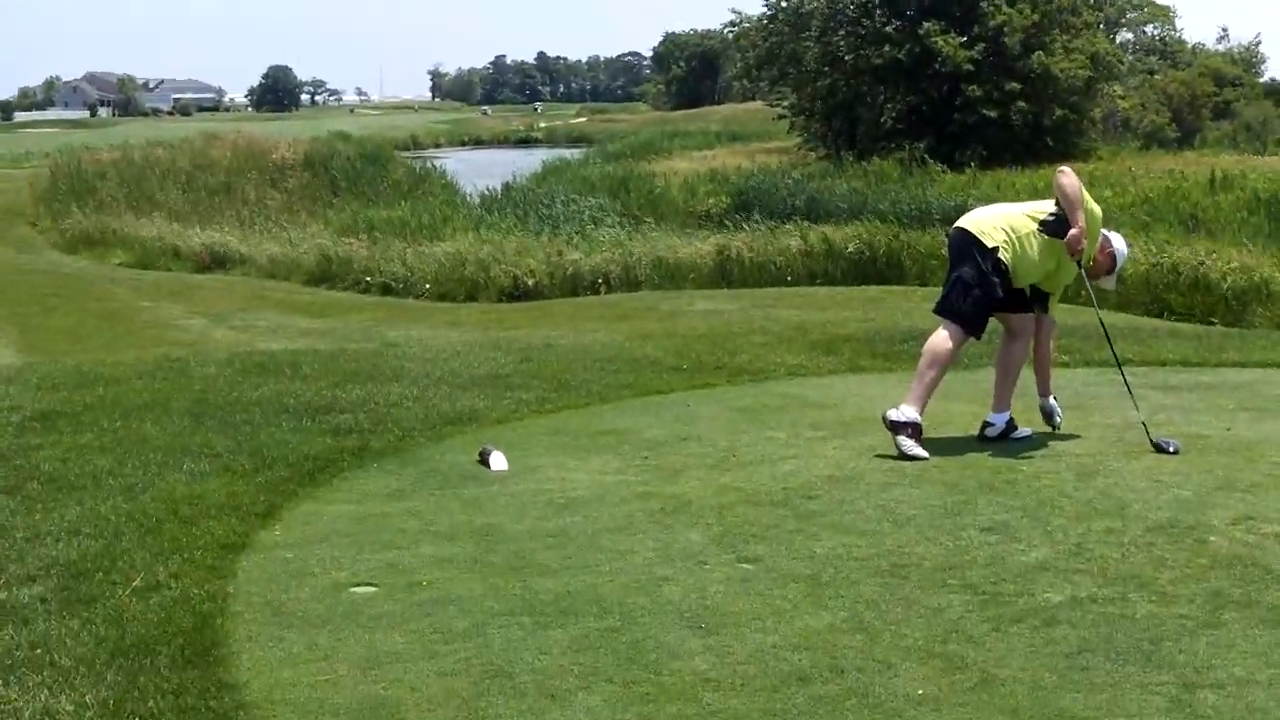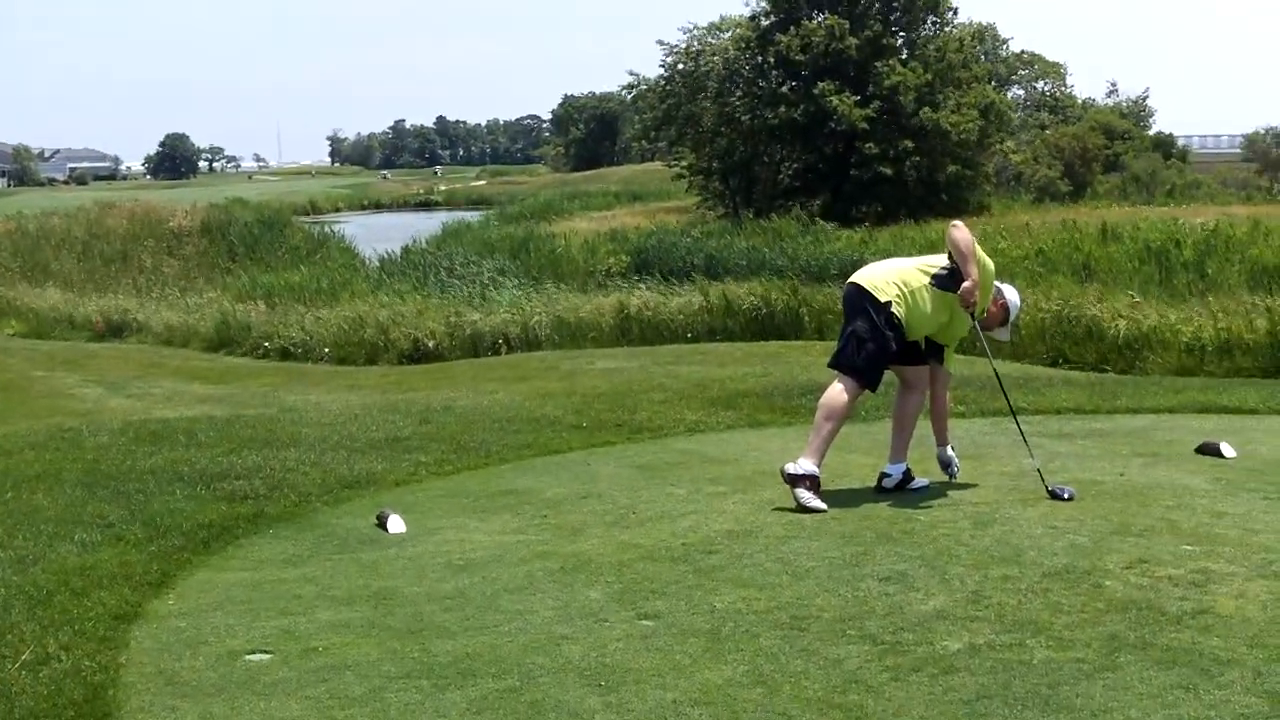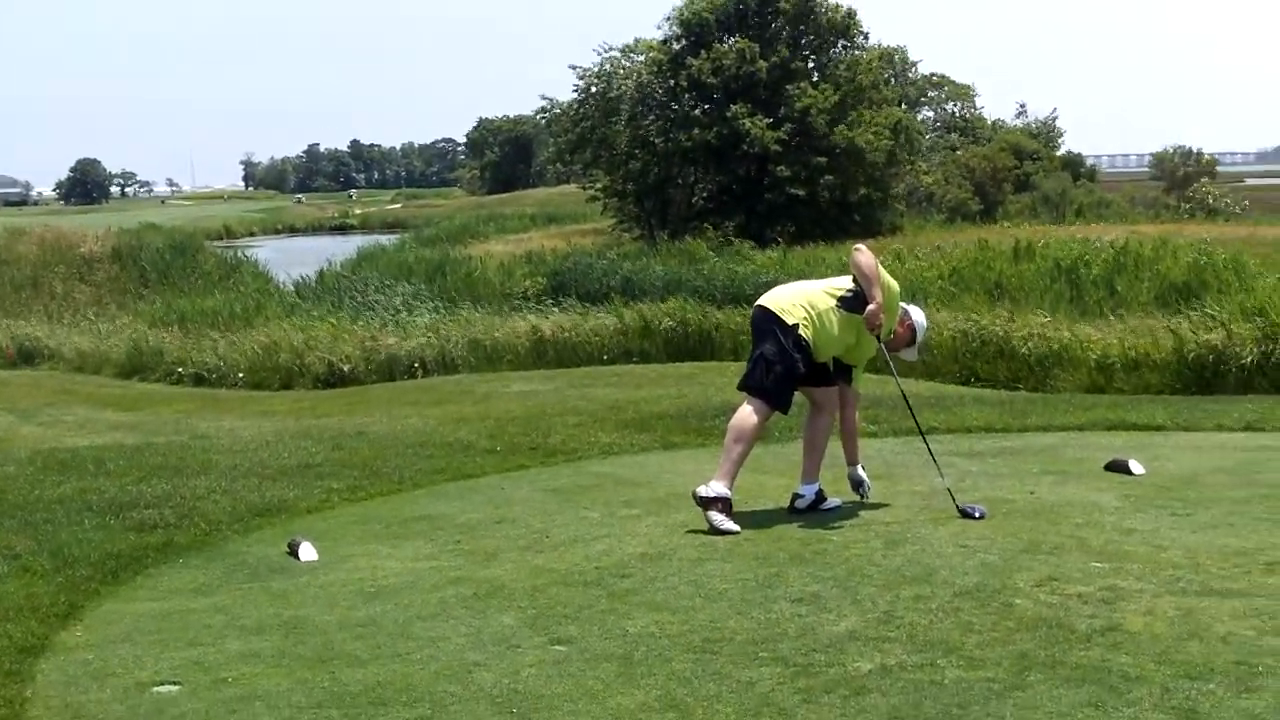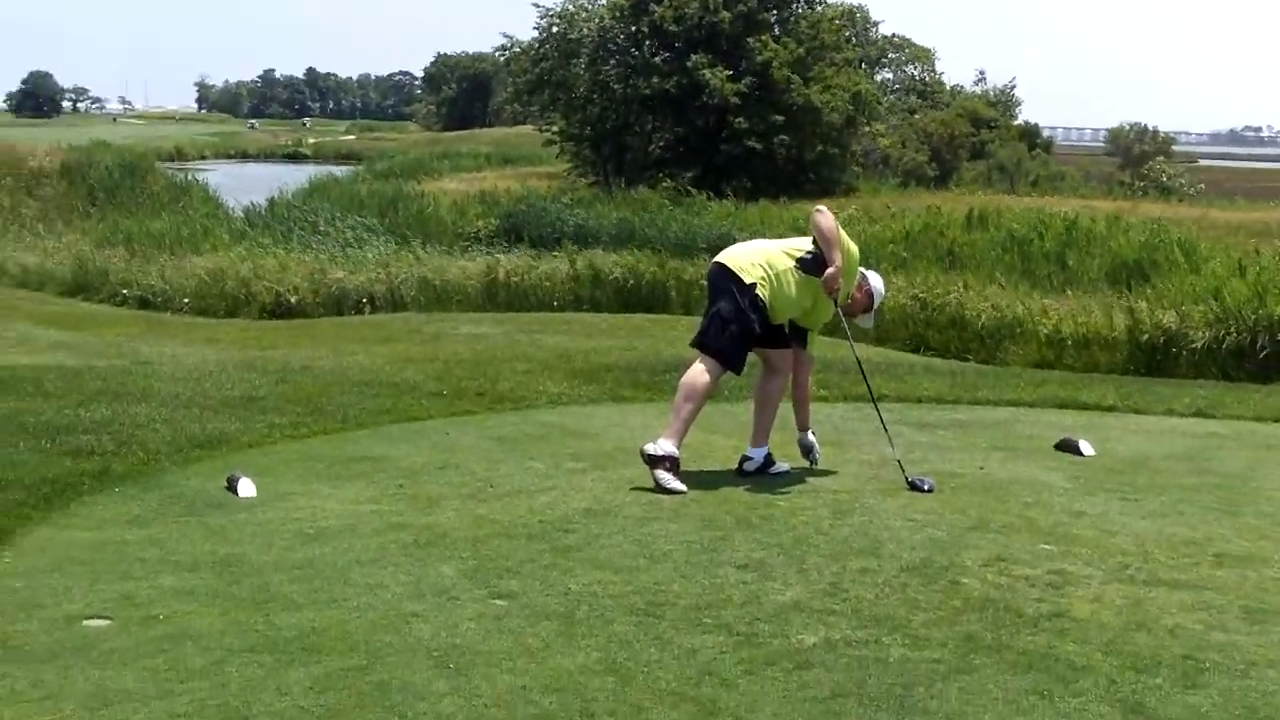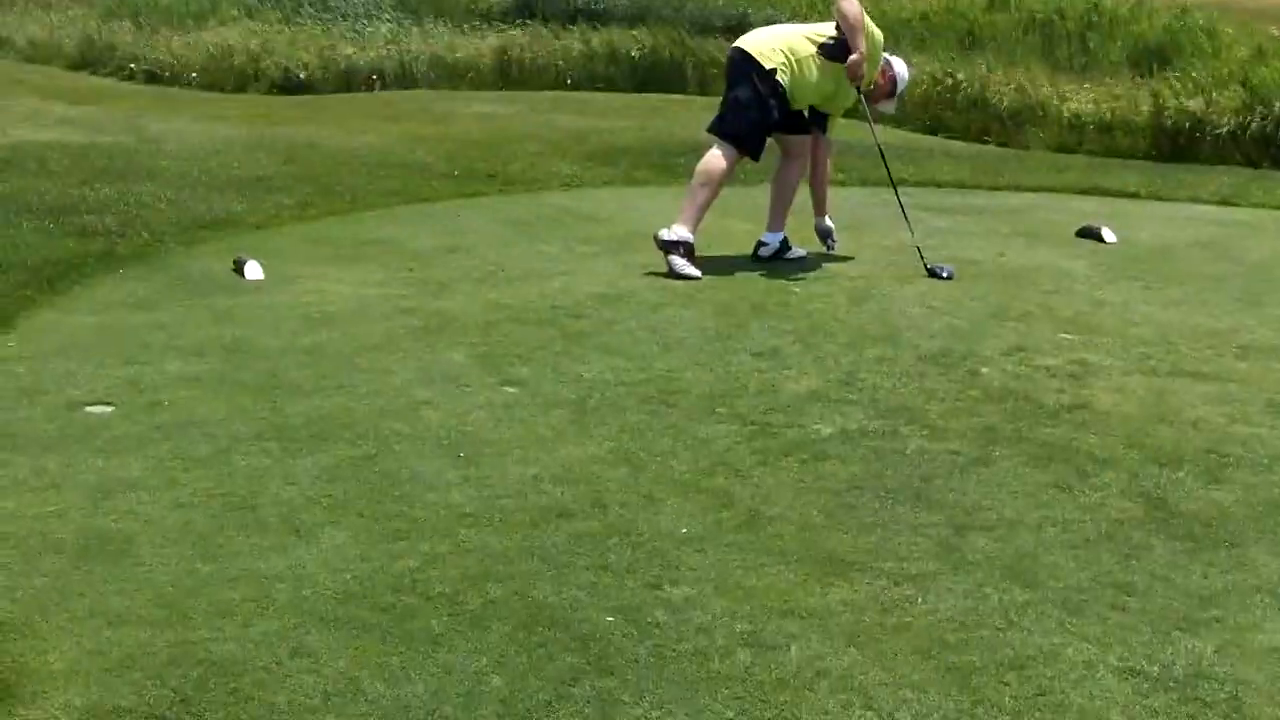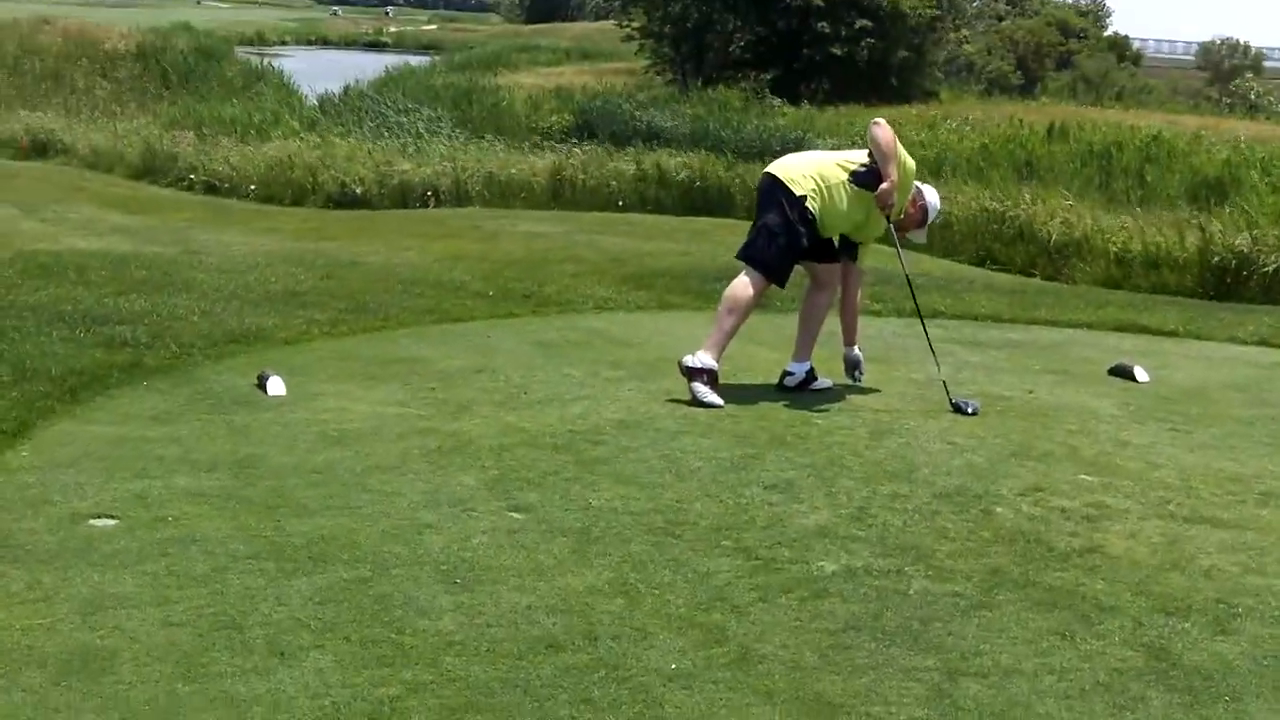
dt=0.5s
person 1, frame 1
left shoulder: (1060, 272)
right shoulder: (1092, 218)
left elbow: (1042, 336)
right elbow: (1063, 173)
left wrist: (1046, 397)
right wrist: (1078, 227)
right hip: (983, 238)
left knee: (1023, 327)
right knee: (957, 328)
left ankle: (998, 421)
right ankle: (906, 417)
person 1, frame 2
left shoulder: (953, 325)
right shoulder: (985, 274)
left elbow: (938, 388)
right elbow: (955, 228)
left wrist: (943, 447)
right wrist: (971, 279)
right hip: (877, 293)
left knee: (917, 380)
right knee: (852, 382)
left ankle: (895, 472)
right ankle: (804, 470)
person 1, frame 3
left shoulder: (863, 345)
right shoulder: (891, 295)
left elbow: (847, 409)
right elbow: (859, 251)
left wrist: (854, 467)
right wrist: (875, 302)
right hip: (785, 315)
left knee: (827, 401)
right knee: (761, 404)
left ankle: (808, 492)
right ankle: (716, 492)
person 1, frame 4
left shoulder: (817, 310)
right shoulder: (849, 258)
left elbow: (800, 374)
right elbow: (819, 213)
left wrist: (804, 432)
right wrist: (834, 266)
right hip: (743, 275)
left knee: (781, 364)
right knee: (713, 364)
left ankle: (756, 456)
right ankle: (663, 451)
person 1, frame 5
left shoulder: (841, 95)
right shoulder: (873, 44)
left elbow: (819, 159)
left wrist: (822, 218)
right wrist: (859, 52)
right hip: (763, 60)
left knee: (799, 149)
right knee: (731, 149)
left ankle: (772, 241)
right ankle: (679, 237)
person 1, frame 6
left shoulder: (868, 224)
right shoulder: (905, 173)
left elbow: (849, 290)
right elbow: (878, 125)
left wrist: (851, 348)
right wrist: (889, 181)
right hip: (793, 186)
left knee: (828, 279)
right knee: (758, 277)
left ankle: (798, 371)
right ankle: (703, 364)
